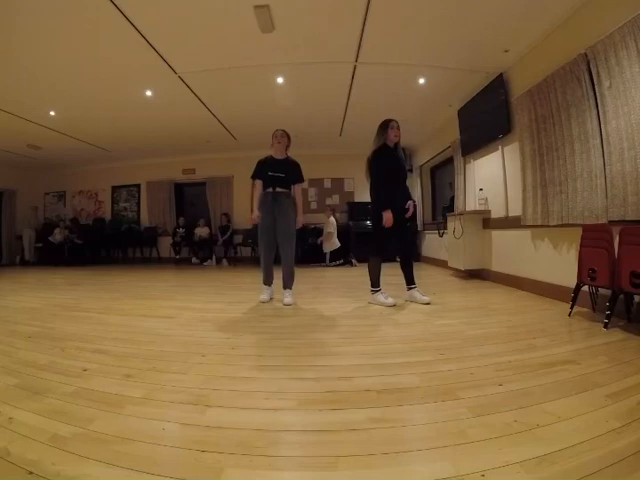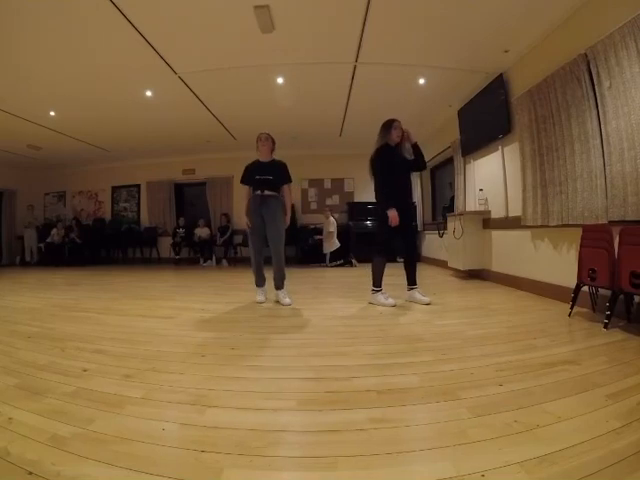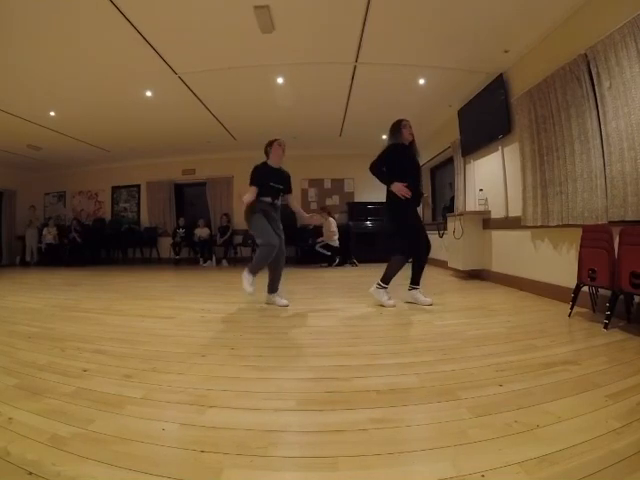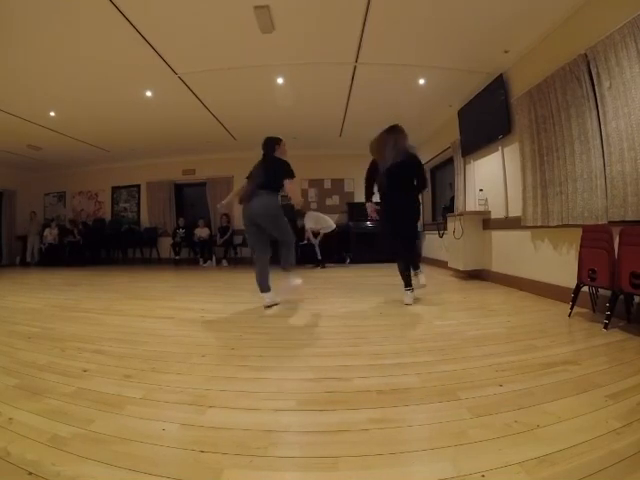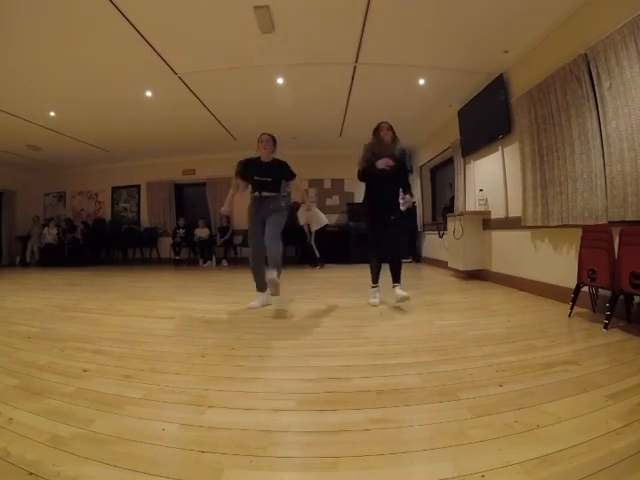
dt=1s
person 1, frame 1
left shoulder: (397, 155)
right shoulder: (378, 155)
right elbow: (376, 185)
left wrist: (410, 200)
right wrist: (385, 209)
left hip: (400, 210)
right hip: (383, 210)
left knee: (407, 247)
right knee: (379, 248)
left ankle: (411, 289)
right ankle: (375, 292)
person 1, frame 2
left shoulder: (401, 156)
right shoulder: (381, 154)
left elbow: (421, 165)
right elbow: (380, 184)
left wrist: (412, 142)
right wrist: (389, 208)
left hip: (405, 207)
right hip: (389, 208)
left knee: (411, 247)
right knee: (383, 247)
left ankle: (412, 289)
right ankle: (376, 292)
person 1, frame 3
left shoulder: (410, 153)
right shoulder: (394, 149)
right elbow: (375, 167)
left wrist: (420, 195)
right wrist: (391, 184)
left hip: (409, 207)
right hip: (398, 206)
left knee: (422, 246)
right knee: (406, 247)
left ankle: (414, 289)
right ankle: (381, 287)
person 1, frame 4
left shoulder: (378, 160)
right shoulder: (410, 158)
left elbow: (369, 181)
right elbow: (422, 183)
left wrist: (369, 202)
left hip: (389, 210)
right hip: (410, 208)
left knee: (400, 247)
right knee: (411, 242)
left ankle: (408, 290)
right ankle: (417, 272)
person 1, frame 5
left shoulder: (399, 155)
right shoulder: (371, 153)
left elbow: (404, 178)
right elbow: (362, 175)
left wrist: (408, 193)
right wrist: (376, 165)
left hip: (392, 206)
right hip: (373, 206)
left knee: (395, 244)
right knee: (376, 246)
left ankle: (396, 286)
right ankle: (375, 288)
person 2, frame 1
left shoulder: (293, 164)
right shoulder: (263, 163)
left elbow: (298, 190)
right elbow: (257, 187)
left wrist: (300, 213)
right wrist: (255, 209)
left hip: (286, 203)
right hip: (266, 203)
left knee: (287, 247)
right knee: (266, 247)
left ankle: (287, 289)
right ankle: (268, 287)
person 2, frame 2
left shoulder: (280, 166)
right shoulder: (251, 168)
left elbow: (286, 191)
right elbow: (246, 192)
left wrist: (288, 213)
right wrist: (245, 214)
left hip: (275, 205)
right hip: (255, 206)
left knee: (277, 248)
right knee: (256, 249)
left ankle: (280, 289)
right ankle: (260, 288)
person 2, frame 3
left shoulder: (284, 175)
right shoulder: (260, 170)
left elbow: (289, 199)
right elbow: (252, 192)
left wrist: (303, 215)
right wrist: (247, 198)
left hip: (273, 213)
right hip: (257, 211)
left knee: (280, 255)
right knee: (271, 243)
left ankle: (272, 294)
right ankle: (249, 273)
person 2, frame 4
left shoulder: (259, 166)
right shoulder: (281, 164)
left elbow: (245, 186)
right elbow: (291, 188)
left wrist: (227, 200)
right wrist: (298, 200)
left hip: (249, 208)
right hip: (267, 205)
left knee: (260, 252)
right knee: (287, 239)
left ankle: (267, 295)
right ankle: (290, 275)
person 2, frame 5
left shoulder: (281, 165)
right shoulder: (248, 164)
left elbow: (294, 184)
right elbow: (237, 184)
right wrist: (227, 204)
left hip: (276, 207)
right hip: (257, 207)
left knee: (272, 237)
right knee: (256, 251)
left ankle: (273, 275)
right ankle: (262, 295)
